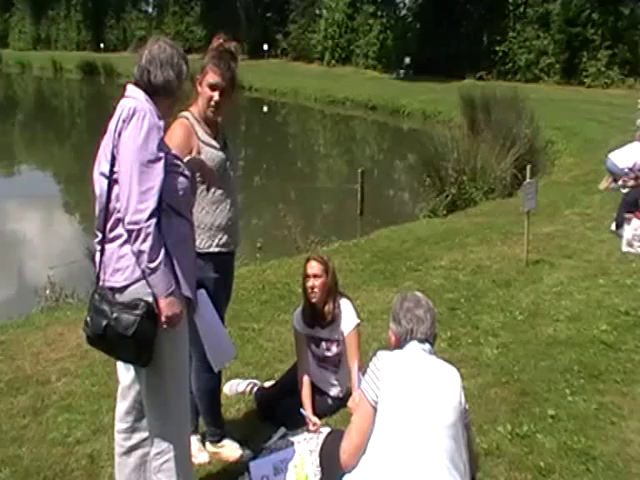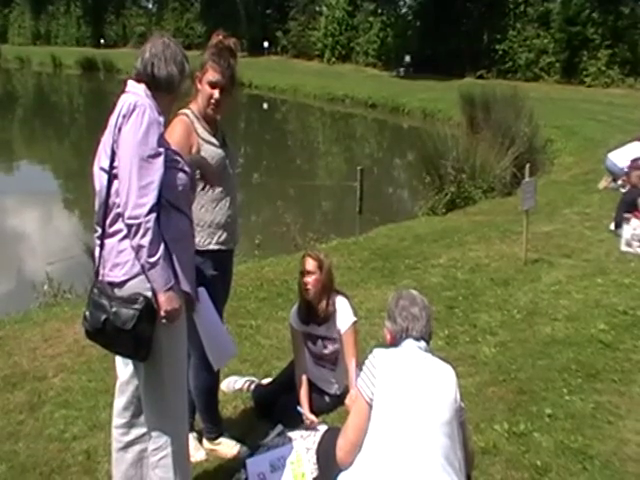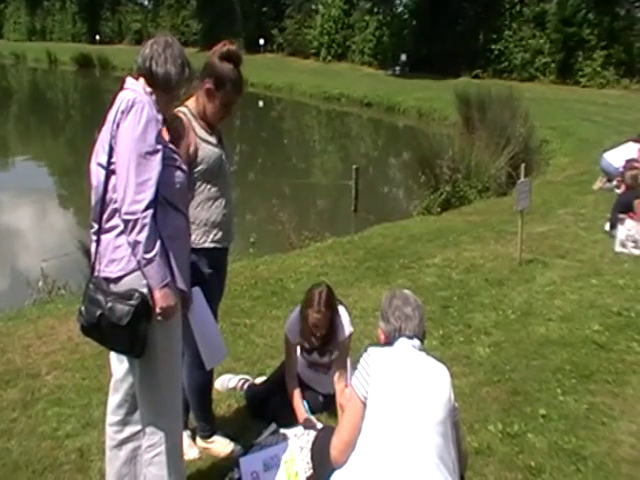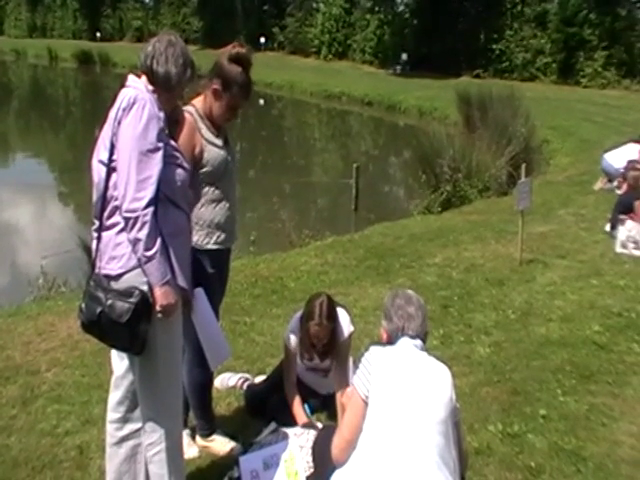
dt=0.7s
person 1, frame 1
left shoulder: (125, 117)
right shoulder: (142, 118)
right elbow: (141, 215)
right wrist: (165, 289)
left hip: (130, 279)
right hip: (148, 282)
left knee: (137, 402)
right knee: (166, 405)
person 1, frame 2
left shoulder: (126, 112)
right shoulder: (142, 113)
right elbow: (140, 212)
right wrist: (164, 284)
left hip: (129, 275)
right hip: (147, 277)
left knee: (135, 397)
right knee: (164, 402)
person 1, frame 3
left shoulder: (123, 109)
right shoulder: (140, 109)
right elbow: (137, 206)
right wrist: (160, 280)
left hip: (124, 269)
right hip: (142, 273)
left knee: (129, 396)
right knee: (158, 401)
person 1, frame 4
left shoulder: (127, 107)
right shoulder: (142, 107)
right elbow: (138, 204)
right wrist: (161, 278)
left hip: (125, 267)
right hip: (143, 271)
left knee: (130, 393)
right knee: (160, 398)
person 2, frame 1
left shoulder: (217, 130)
right shoulder: (184, 130)
left hip: (221, 255)
right hip: (198, 259)
left knee: (200, 348)
right knee: (205, 351)
left ankle: (191, 430)
right ankle: (215, 436)
person 2, frame 2
left shoulder: (216, 127)
right shoulder: (184, 128)
left hip: (220, 253)
right hip: (197, 256)
left knee: (196, 346)
right knee: (203, 348)
left ankle: (188, 428)
right ankle: (212, 433)
person 2, frame 3
left shoulder: (209, 126)
right shoulder: (182, 126)
left hip: (214, 251)
right hip: (193, 255)
left knee: (198, 342)
right knee: (197, 345)
left ankle: (181, 426)
right ankle: (206, 431)
person 2, frame 4
left shoulder: (215, 125)
right shoulder: (188, 125)
left hip: (217, 251)
right hip: (196, 255)
left knee: (196, 342)
right knee: (198, 344)
left ankle: (180, 425)
right ankle: (205, 430)
person 3, frame 1
left shoulder: (384, 363)
right shoulder: (453, 377)
left elbow: (348, 457)
right elbow: (471, 464)
left wrist: (357, 413)
left knee: (333, 443)
person 3, frame 2
left shoulder: (380, 360)
right shoulder: (448, 374)
left elbow: (344, 455)
right elbow: (466, 461)
left wrist: (355, 411)
left knee: (330, 440)
person 3, frame 3
left shoulder: (374, 360)
right shoulder: (442, 374)
left elbow: (338, 454)
right elbow: (460, 463)
left wrist: (346, 410)
left knee: (325, 438)
person 3, frame 4
left shoulder: (376, 358)
right shoulder: (443, 374)
left elbow: (339, 453)
right elbow: (460, 462)
left wrist: (349, 409)
left knee: (326, 438)
person 4, frame 1
left shoulder: (345, 312)
right shoulder: (301, 314)
left elbow: (354, 365)
right elbow: (304, 367)
right wrist: (309, 412)
left hip: (336, 390)
right hip: (312, 375)
left knee: (286, 417)
right knee: (266, 405)
left ankle: (259, 387)
right ankle: (256, 388)
person 4, frame 2
left shoulder: (341, 309)
right shoulder: (298, 311)
left elbow: (351, 363)
right elbow: (300, 364)
right wrist: (305, 410)
left hip: (333, 388)
right hip: (309, 373)
left knee: (284, 415)
right knee: (263, 402)
left ankle: (256, 386)
right ankle: (254, 385)
person 4, frame 3
left shoulder: (341, 321)
right shoulder: (296, 321)
right elbow: (291, 376)
right wrist: (302, 415)
left hip: (326, 388)
right hip: (301, 370)
left knee: (279, 414)
right knee: (256, 402)
right ankle: (246, 384)
person 4, frame 4
left shoulder: (342, 324)
right shoulder: (296, 328)
left elbow: (341, 378)
right elbow: (290, 381)
right wrist: (302, 420)
left hip: (328, 385)
right hip: (300, 372)
right knee: (255, 402)
right ankle: (246, 383)
